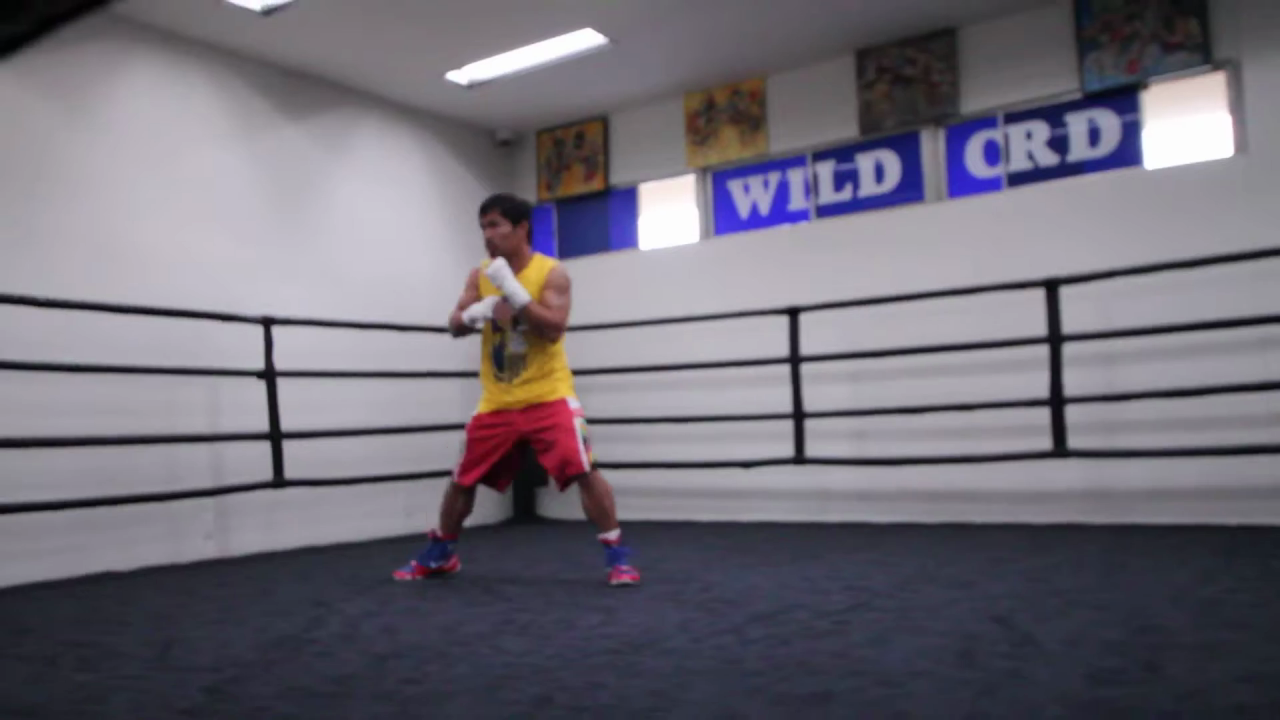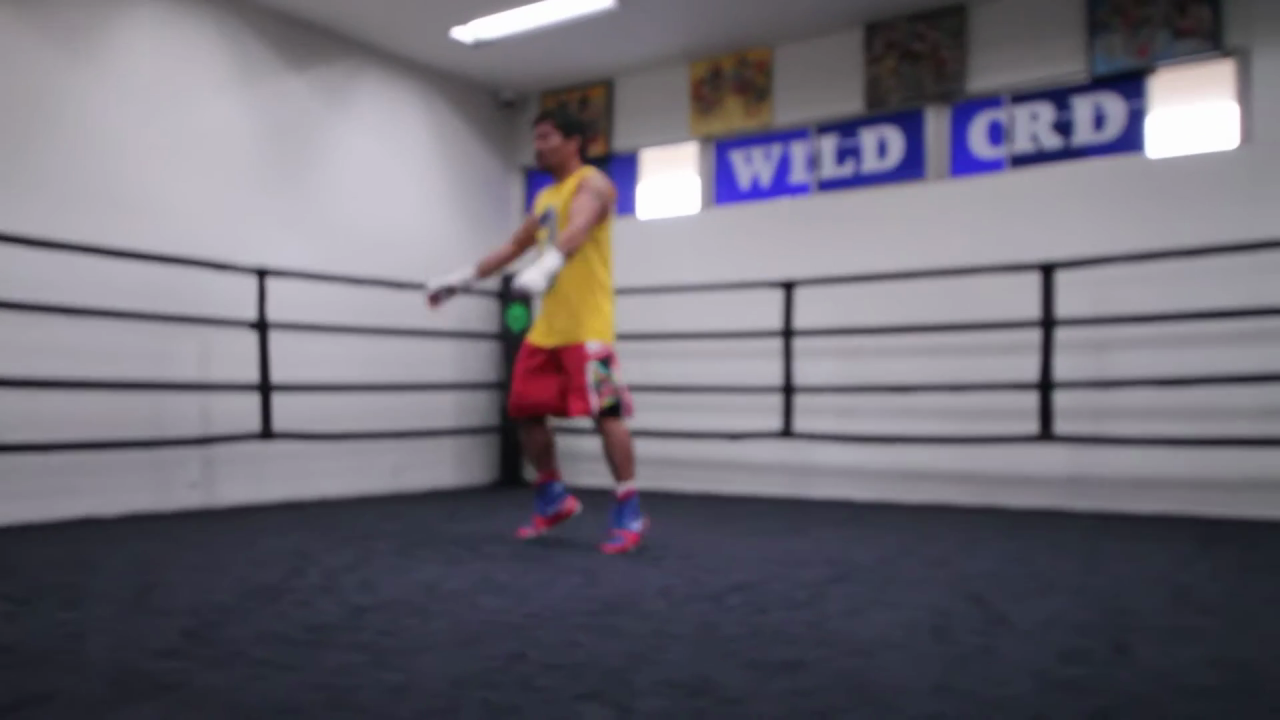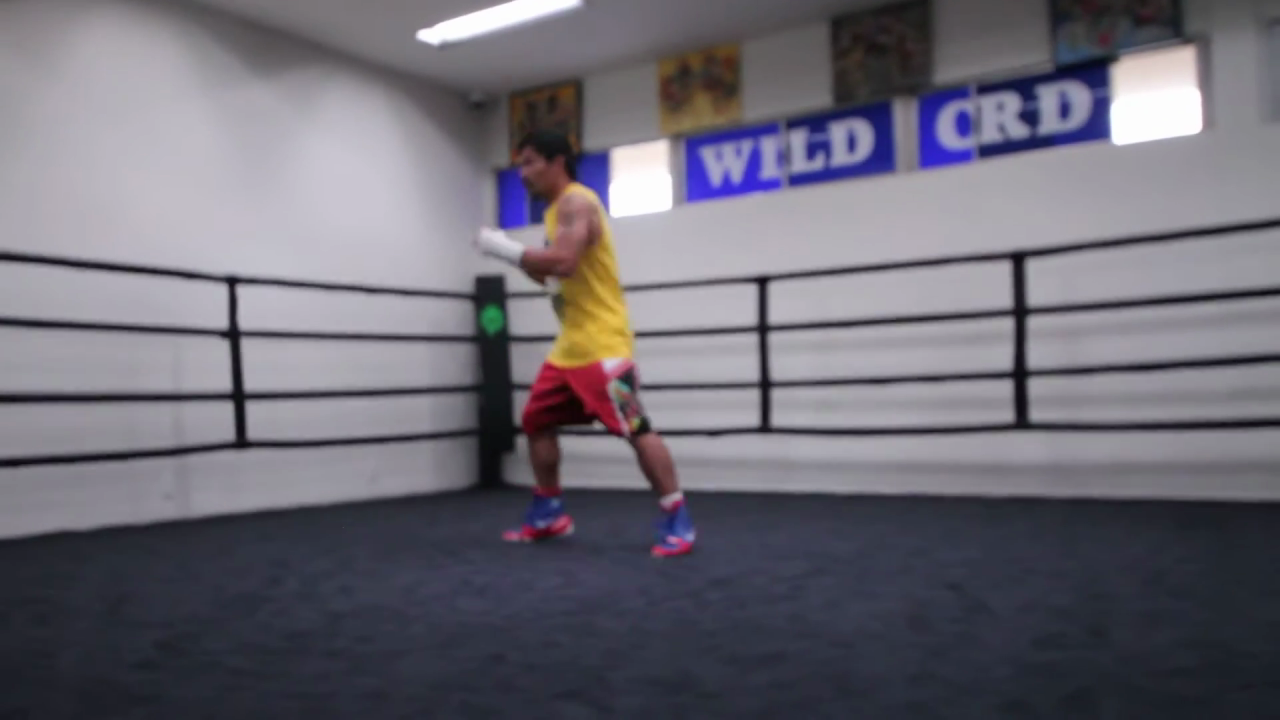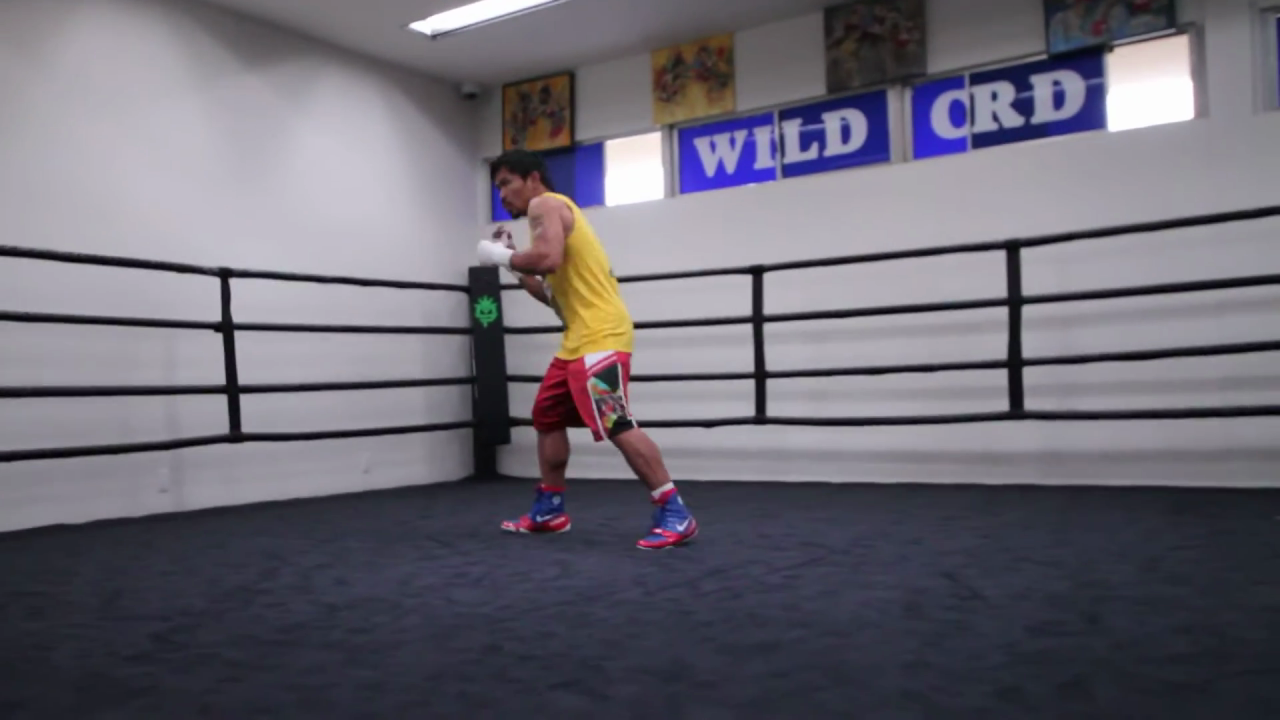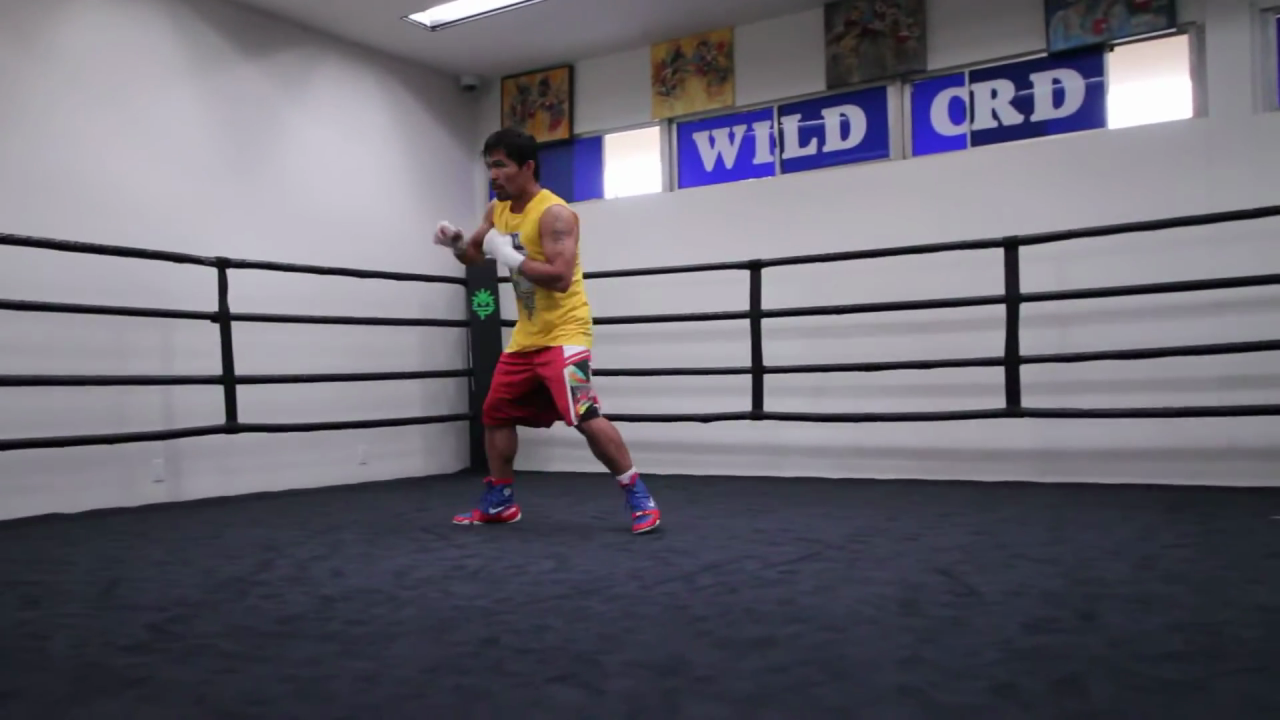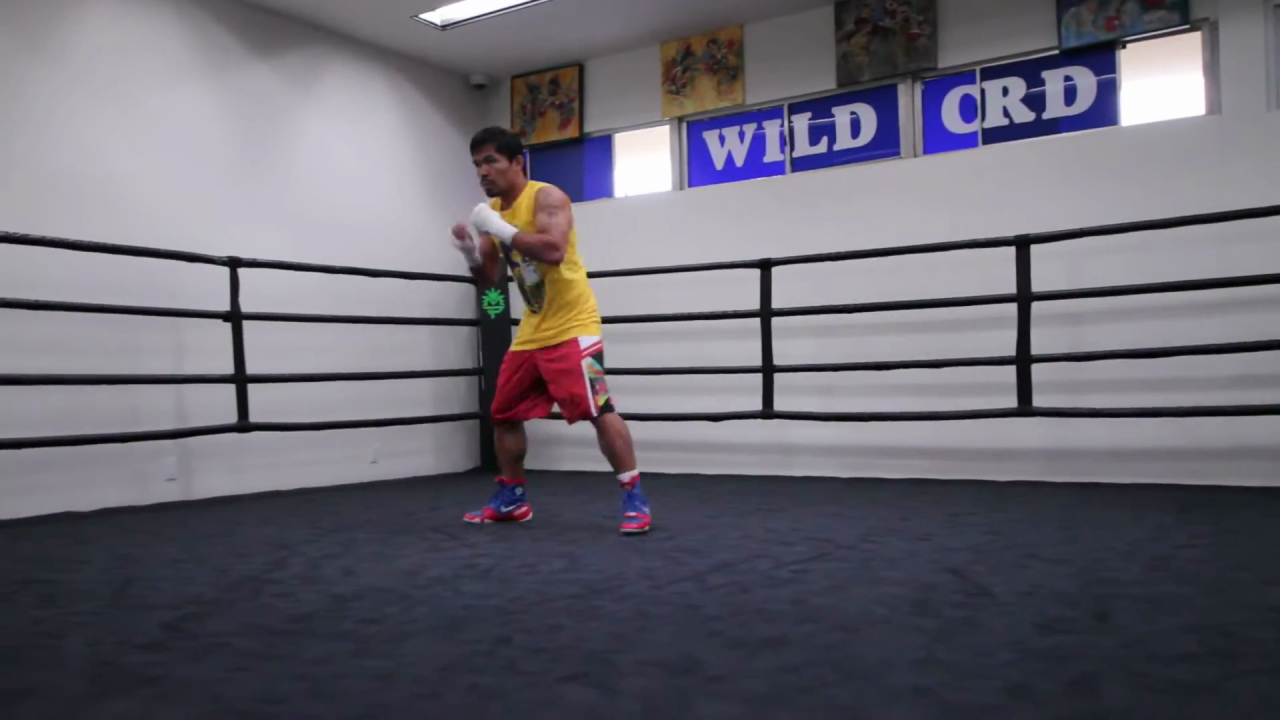
dt=0.5s
person 1, frame 1
left shoulder: (552, 274)
right shoulder: (482, 274)
left elbow: (553, 330)
right elbow: (456, 325)
left wrist: (511, 288)
right wrist: (474, 313)
left hip: (548, 394)
right hip: (498, 401)
left knee: (583, 470)
right knee: (463, 481)
left ankle: (618, 557)
right ankle: (439, 554)
person 1, frame 2
left shoulder: (591, 183)
right shoulder: (545, 196)
left elbow: (581, 226)
right elbow: (510, 249)
left wrist: (548, 265)
right wrist: (462, 277)
left hip: (587, 325)
right hip: (548, 325)
left knee: (606, 413)
right knee: (526, 411)
left ankle: (629, 514)
right ankle: (555, 497)
person 1, frame 3
left shoulder: (577, 202)
right shoulder: (555, 211)
left elbow: (561, 263)
left wrist: (505, 247)
right wrist: (514, 257)
left hip: (602, 342)
right hip: (570, 345)
left knee: (635, 429)
right knee: (536, 424)
left ankle: (678, 522)
right ankle: (548, 515)
person 1, frame 4
left shoulder: (547, 205)
right shoulder: (548, 218)
left elbow: (546, 258)
left wrist: (498, 255)
right wrist: (518, 273)
left hip: (599, 336)
right hip: (576, 340)
left knee: (618, 425)
right knee: (547, 418)
left ankle: (675, 514)
right ankle: (549, 510)
person 1, frame 5
left shoulder: (554, 213)
right shoulder: (499, 209)
left elbow: (560, 278)
right elbow: (474, 256)
left wrist: (507, 256)
right wrist: (456, 241)
left hip: (562, 332)
right hip: (526, 338)
left knee: (584, 416)
right knee: (496, 415)
left ankle: (639, 498)
right ankle: (500, 502)
person 1, frame 6
left shoulder: (546, 196)
right shoulder: (493, 210)
left elbow: (554, 248)
right elbow: (488, 277)
left wrist: (499, 229)
right wrist: (473, 250)
left hip: (573, 326)
right hip: (532, 334)
left knee: (598, 409)
right knee: (504, 413)
left ankle: (635, 499)
right ankle: (511, 499)
